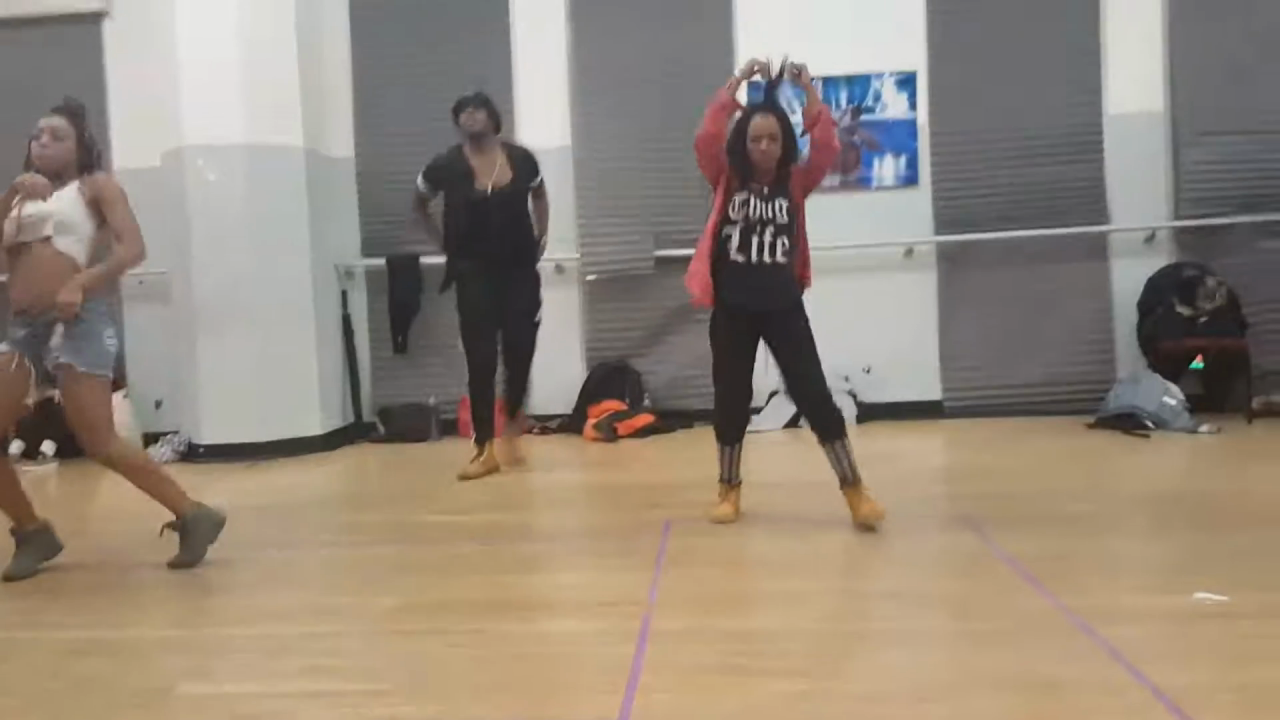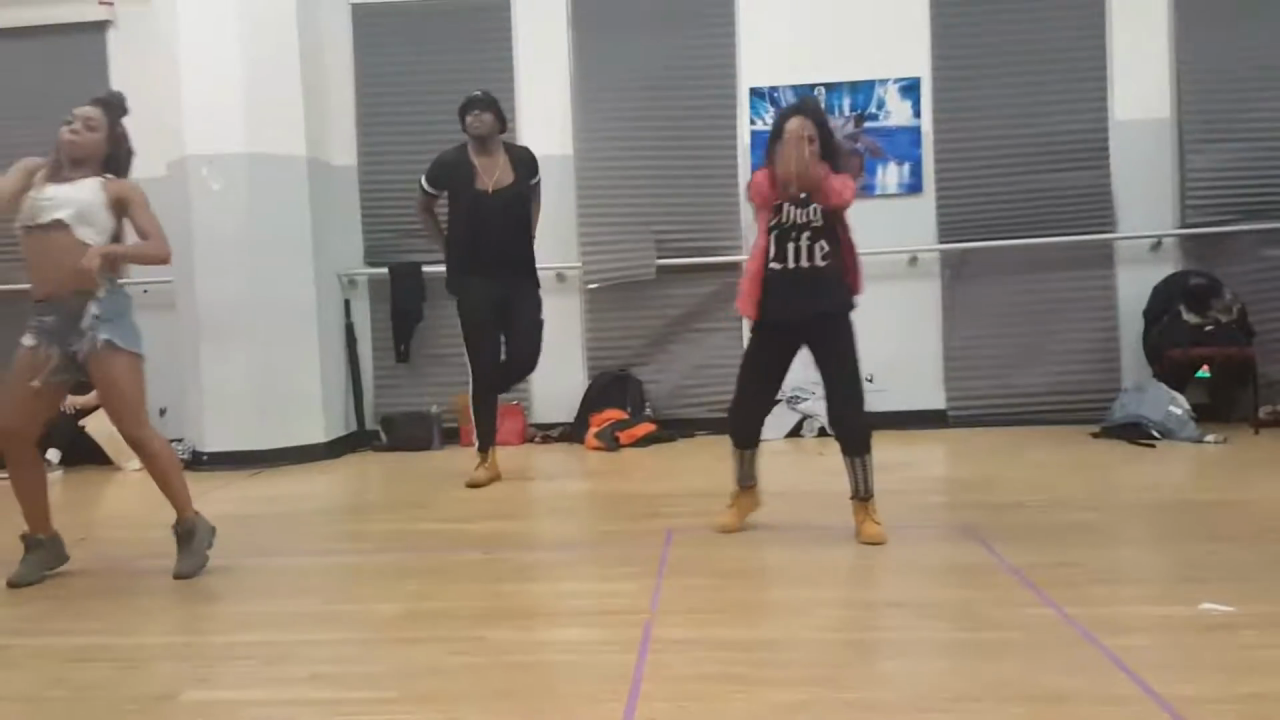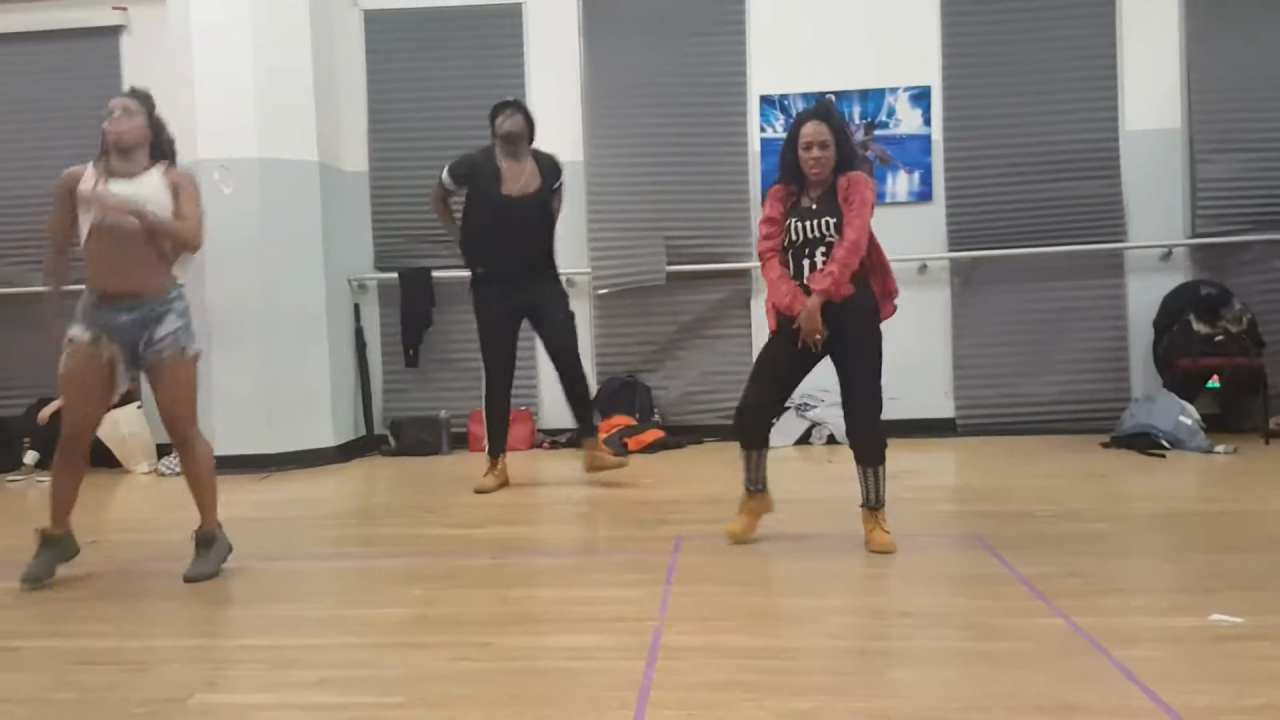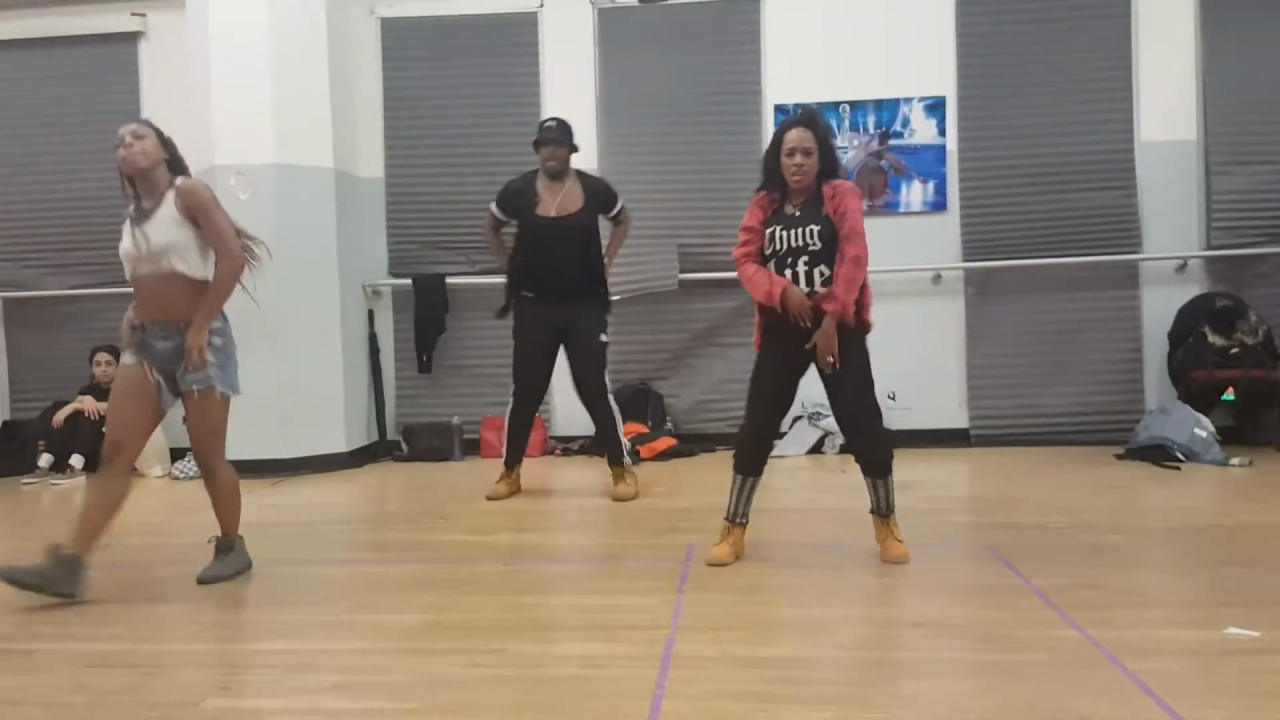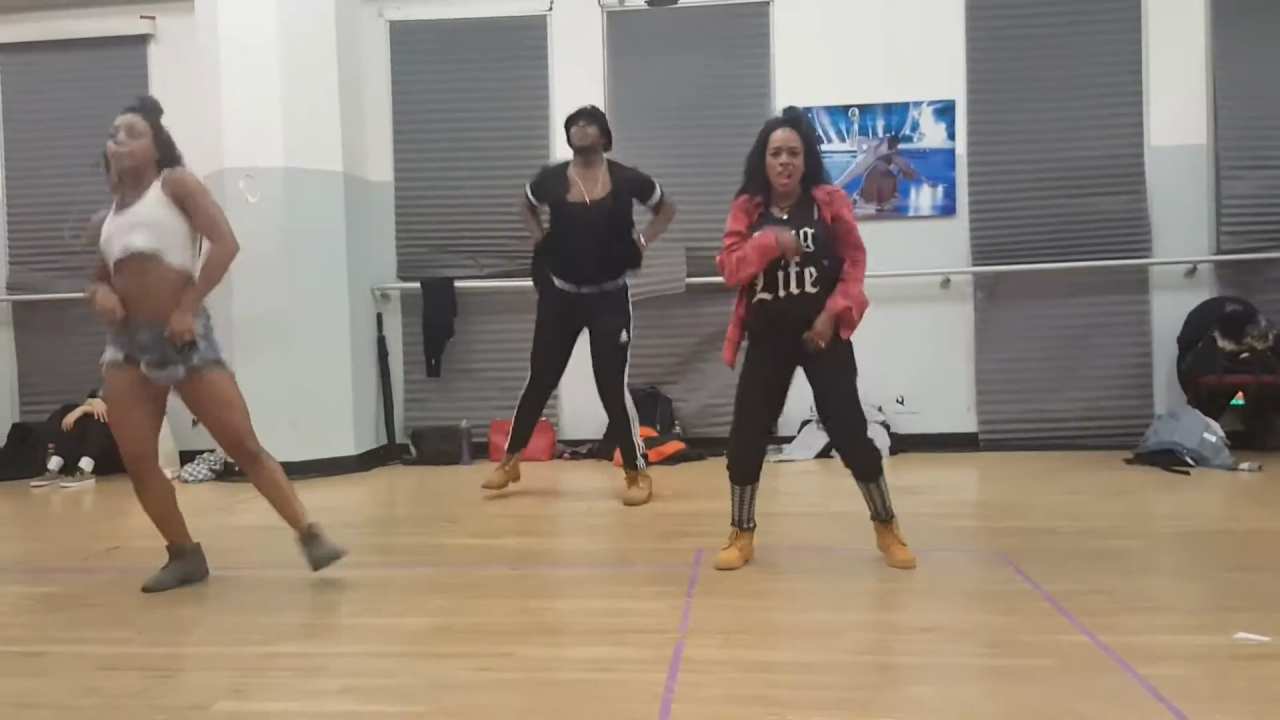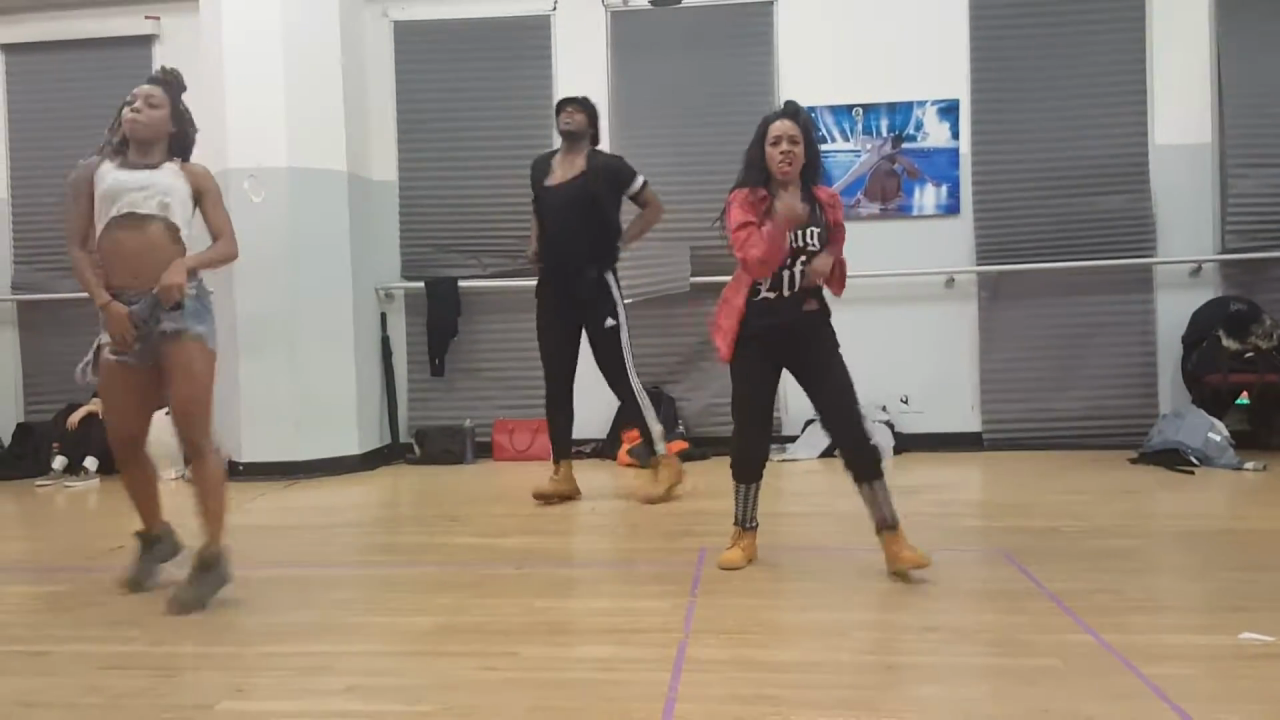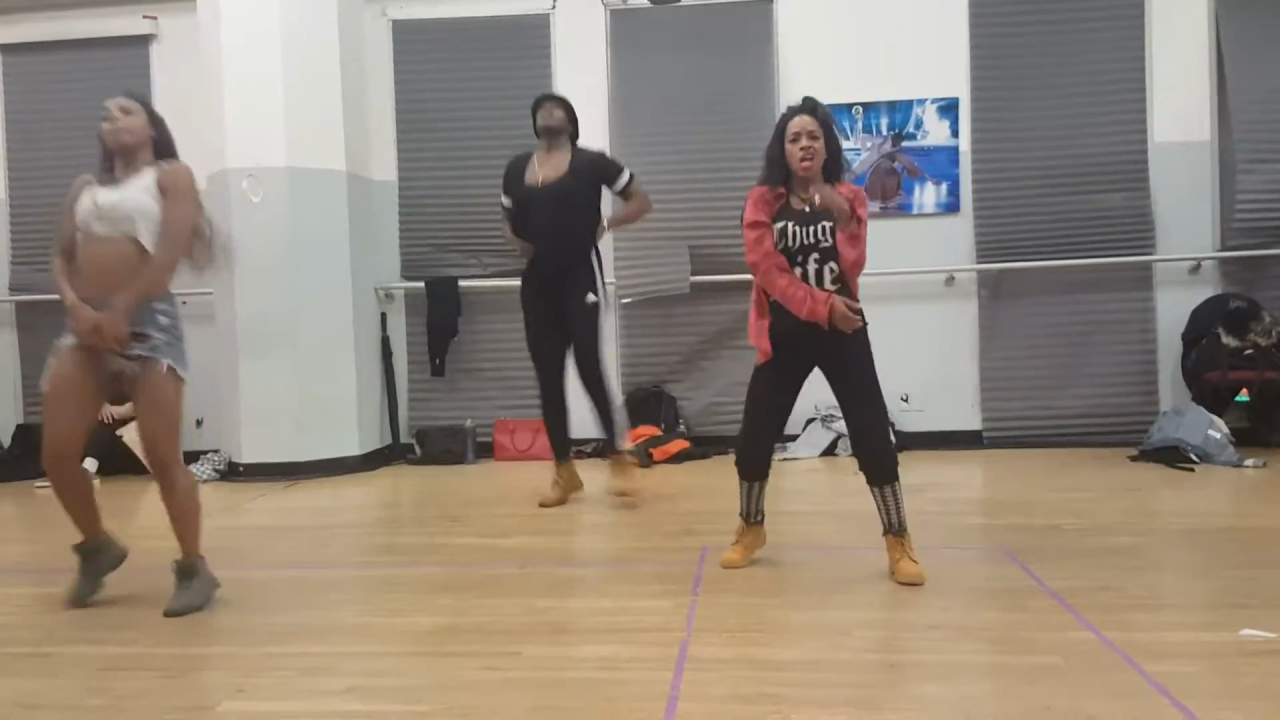
dt=0.3s
person 1, frame 1
left shoulder: (97, 186)
left elbow: (133, 248)
left wrist: (82, 284)
left hip: (75, 324)
left knee: (100, 444)
left ankle: (193, 517)
person 1, frame 2
left shoulder: (117, 188)
left elbow: (160, 250)
left wrist: (106, 252)
left hip: (97, 310)
right hip: (45, 319)
left knee: (134, 428)
left ankle: (191, 527)
right ankle: (43, 543)
person 1, frame 3
left shoulder: (174, 178)
right shoulder: (77, 179)
left elbow: (191, 238)
right elbow: (59, 247)
left wrist: (129, 208)
right wrist: (55, 300)
left hip: (161, 309)
right hip: (99, 314)
left knee: (184, 432)
right knee: (73, 436)
left ankle: (211, 537)
right ankle: (57, 540)
person 1, frame 4
left shoulder: (190, 193)
right shoulder: (134, 218)
left elbow: (232, 259)
left wrist: (201, 326)
right wrist: (133, 316)
left hip: (200, 338)
right hip: (146, 343)
left knee: (208, 457)
right knee: (115, 452)
left ankle: (232, 547)
right ankle: (66, 566)
person 1, frame 5
left shoulder: (176, 183)
right shoulder: (104, 219)
left elbow: (225, 243)
right elbow: (100, 278)
left wrist: (188, 307)
right wrist: (100, 294)
left hip: (186, 336)
right hip: (126, 343)
left knee: (243, 444)
right knee: (137, 460)
left ankle: (308, 536)
right ankle: (185, 554)
person 1, frame 6
left shoulder: (193, 175)
right shoulder: (91, 171)
left elbow: (228, 245)
right elbow: (77, 247)
left wrist: (183, 265)
right wrist: (104, 301)
left hip: (180, 305)
right hip: (120, 312)
left knee: (194, 435)
right knee: (126, 442)
left ankle: (211, 559)
right ankle: (156, 537)
person 1, frame 7
left shoulder: (170, 175)
right shoulder: (86, 187)
left elbow: (172, 248)
right elbow: (62, 256)
left wrist: (117, 306)
right wrist: (76, 307)
left hip: (147, 321)
right hip: (86, 327)
left knee: (164, 458)
right knee: (56, 454)
left ankle: (193, 571)
right ankle: (97, 547)
person 2, frame 1
left shoulder: (795, 181)
right shoulder: (727, 179)
left elbow: (827, 147)
right elbow: (706, 139)
left wrist: (808, 91)
right wrist: (736, 84)
left hip: (784, 307)
right hip: (732, 308)
left knee: (814, 396)
right knee: (730, 401)
left ankle: (854, 490)
right ankle: (729, 489)
person 2, frame 2
left shoulder: (836, 183)
right shoulder: (765, 183)
left elbow: (838, 195)
right elbow: (765, 186)
left wrist: (811, 168)
right wrist: (783, 165)
left hip: (827, 313)
right hip: (775, 314)
left knee: (848, 408)
right knee: (745, 409)
left ankle: (864, 505)
right ankle: (744, 493)
person 2, frame 3
left shoulder: (855, 185)
right shoulder: (780, 198)
left elbow: (853, 244)
right elbow: (770, 256)
left wrist: (822, 299)
right wrist: (797, 305)
left hip: (853, 317)
right hip: (798, 319)
left knee: (862, 417)
right knee: (753, 409)
left ankle: (874, 516)
right ankle: (755, 498)
person 2, frame 4
left shoulder: (841, 194)
right shoulder: (764, 204)
left elbow: (854, 257)
right elbow: (745, 262)
left wrist: (832, 316)
right wrist: (782, 291)
left hip: (837, 328)
right hip: (781, 330)
left knee: (864, 427)
right knee: (756, 428)
left ankle: (886, 524)
right ankle: (734, 530)
person 2, frame 5
left shoulder: (829, 200)
right shoulder: (746, 208)
left elbow: (854, 259)
right elbow: (730, 270)
left wrist: (836, 309)
right wrist: (766, 244)
left hip: (821, 333)
right hip: (767, 336)
left knee: (850, 434)
right knee: (747, 436)
left ankle: (886, 529)
right ankle: (741, 535)
person 2, frame 6
left shoulder: (827, 202)
right shoulder: (745, 202)
right elbow: (755, 263)
left wrist: (830, 263)
right wrist: (780, 222)
left hip: (811, 329)
right hip: (756, 334)
left knee: (850, 432)
right knee: (749, 436)
left ankle: (891, 538)
right ankle: (744, 535)
person 2, frame 7
left shoulder: (849, 197)
right shoulder: (763, 200)
left elbow: (854, 264)
right elbow: (765, 267)
left wrist: (842, 217)
right wrist: (819, 305)
left hip: (843, 332)
right hip: (787, 333)
left knee: (873, 434)
right knee: (756, 435)
left ankle: (898, 545)
right ankle: (749, 531)
person 3, frame 1
left shoulder: (521, 158)
right shoulder: (446, 166)
left elbow: (540, 197)
right elbow: (419, 203)
left wrist: (541, 241)
right wrist: (445, 244)
left hip: (519, 272)
right hip: (475, 274)
left knee: (519, 357)
right knee: (481, 360)
left ankle: (511, 428)
right ankle: (484, 449)
person 3, frame 2
left shoulder: (522, 158)
right shoulder: (449, 164)
right elbow: (425, 206)
right wrist: (448, 246)
left hip: (519, 275)
right hip: (473, 279)
left knee: (525, 357)
right knee: (483, 366)
left ankle: (475, 403)
right ankle: (487, 458)
person 3, frame 3
left shoulder: (546, 165)
right shoulder: (475, 165)
right elbow: (438, 197)
left wrist: (546, 227)
right wrist: (462, 238)
left hip: (542, 281)
right hip: (493, 285)
left knee: (568, 358)
right knee: (497, 374)
left ankle: (592, 444)
right ankle: (496, 464)
person 3, frame 4
left shoulder: (595, 189)
right shoulder: (518, 190)
left elbow: (622, 221)
right elbow: (492, 229)
left wrist: (607, 260)
right wrist: (510, 266)
left hip: (585, 305)
right hip: (534, 306)
left knee: (593, 389)
right knee: (526, 392)
left ankle: (622, 470)
right ankle: (510, 473)
person 3, frame 5
left shoulder: (626, 178)
right shoulder: (550, 178)
left elbow: (667, 209)
right elbow: (528, 210)
left wrist: (641, 243)
right wrist: (541, 247)
left hip: (609, 296)
right hip: (561, 295)
left knee: (612, 386)
right knee: (540, 380)
left ankle: (637, 473)
right ankle: (510, 461)
person 3, frame 6
left shoulder: (609, 167)
right shoulder: (540, 167)
left elbow: (653, 207)
left wrist: (619, 243)
right wrist: (536, 246)
left hip: (595, 283)
right hip: (553, 286)
left knee: (620, 374)
right knee: (557, 380)
left ankle: (663, 462)
right ankle: (563, 473)
person 3, frame 7
left shoulder: (592, 162)
right shoulder: (517, 168)
left elbow: (641, 202)
right elbow: (509, 222)
left wrist: (602, 226)
right wrist: (519, 244)
left hip: (580, 271)
right hip: (539, 276)
left knee: (589, 367)
right knee: (548, 378)
left ankle: (619, 461)
right ankle: (564, 472)
